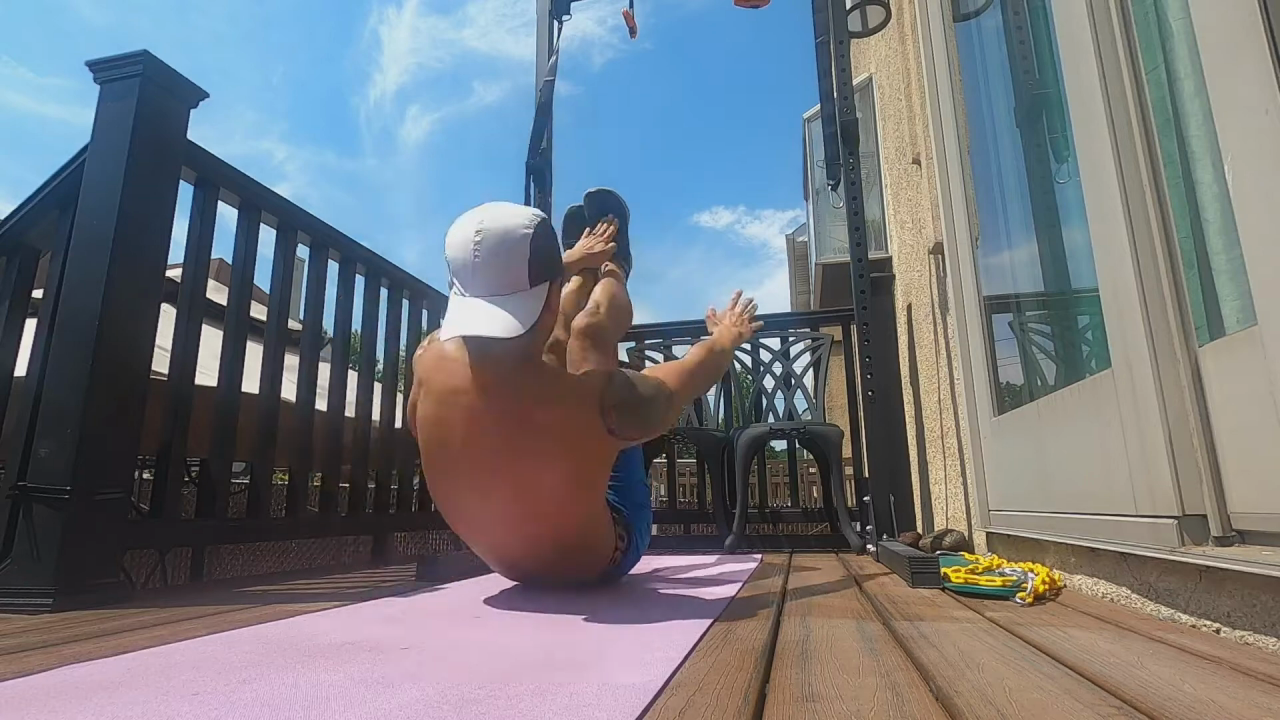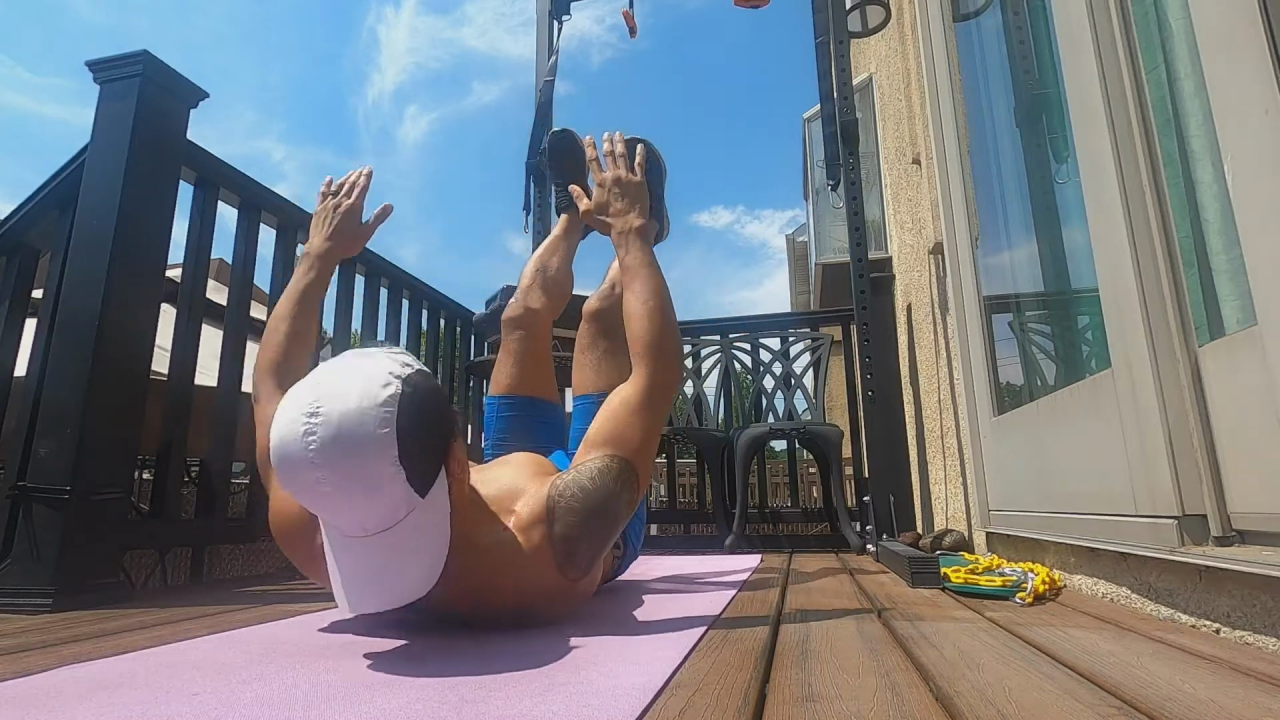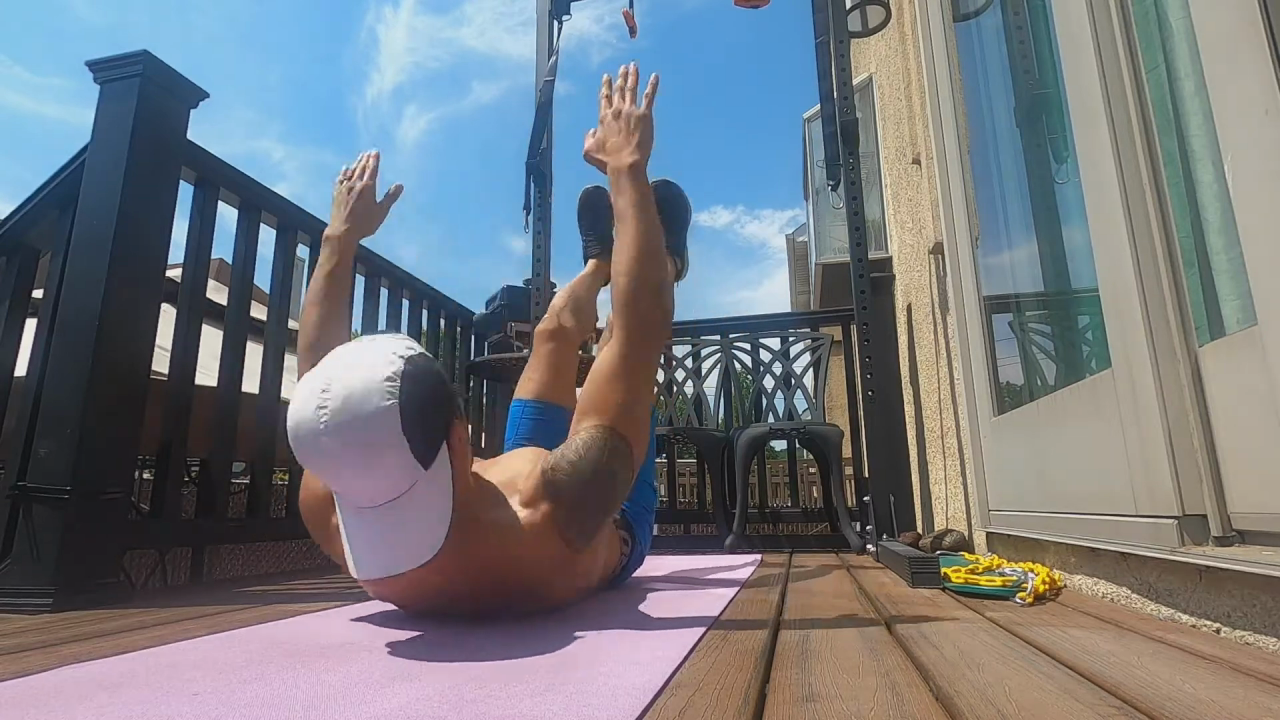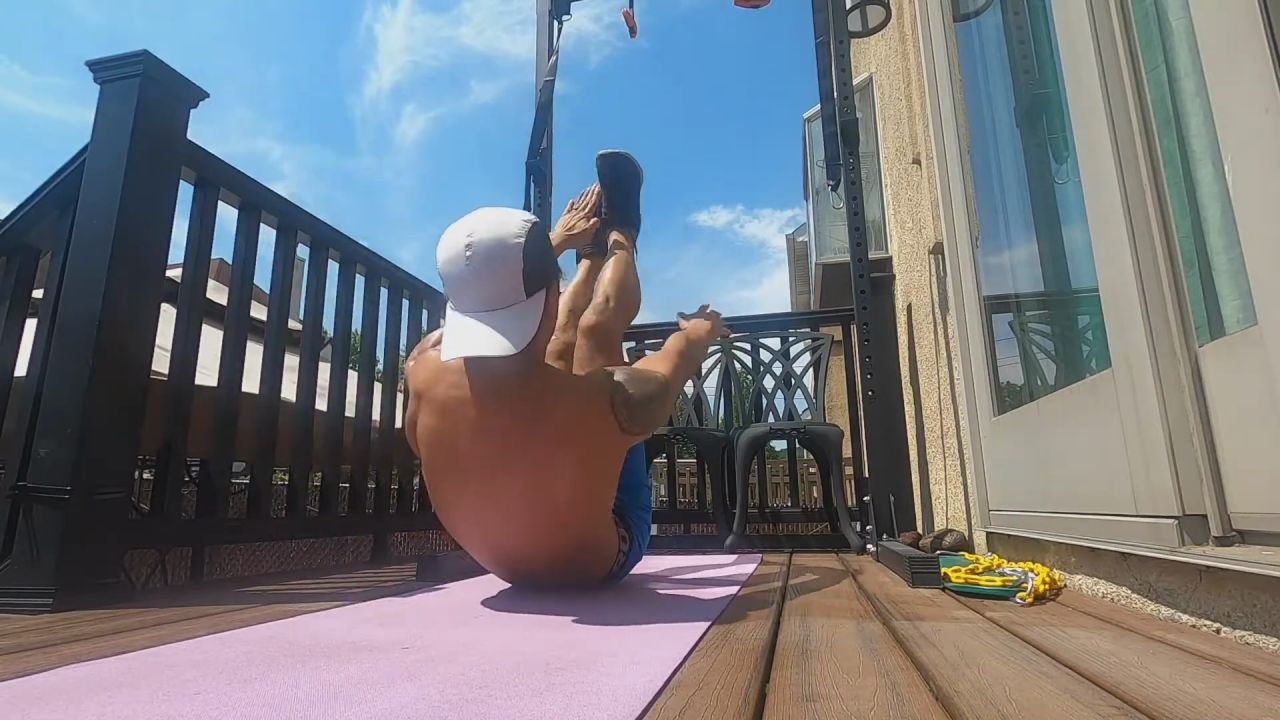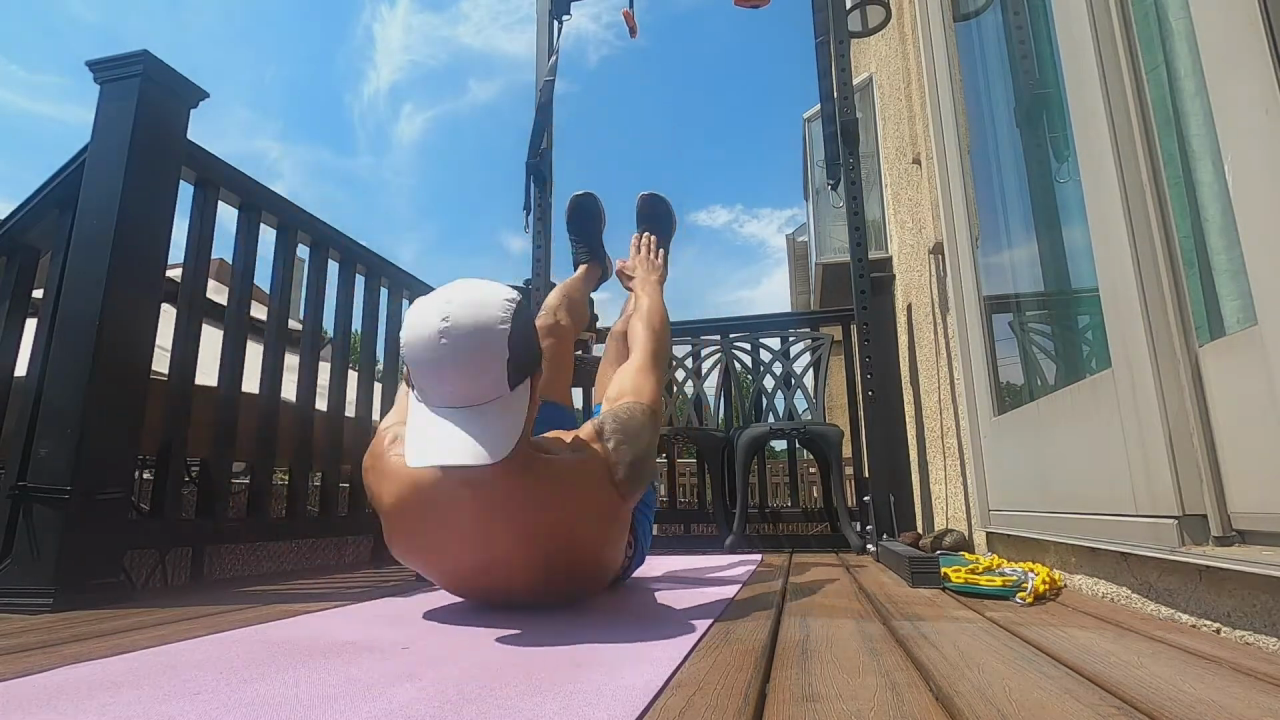
dt=1s
person 1, frame 1
left shoulder: (430, 362)
right shoulder: (596, 396)
left elbow: (494, 290)
right elbow: (696, 372)
left wrist: (569, 264)
right wrist: (728, 335)
right hip: (598, 560)
left knee: (556, 341)
right knee: (590, 328)
left ankle: (587, 279)
right ankle: (612, 273)
person 1, frame 2
left shoulder: (308, 535)
right shoulder: (552, 546)
left elbow: (272, 386)
right elbow: (660, 371)
left wrist: (316, 259)
right wrist: (633, 230)
right hip: (591, 544)
left knee: (524, 317)
right knee: (603, 316)
left ankle: (573, 221)
right ankle: (643, 222)
person 1, frame 3
left shoulder: (332, 522)
right shoulder: (553, 527)
left elbow: (316, 359)
right elbow: (639, 335)
left wrist: (339, 240)
right wrist: (629, 170)
right hip: (612, 540)
left knee: (556, 329)
right knee: (624, 331)
left ankle: (601, 261)
right ankle: (664, 260)
person 1, frame 4
left shoulder: (428, 366)
right shoulder: (607, 399)
left elbow: (486, 292)
right elbow: (677, 354)
left wrist: (552, 243)
right wrist: (702, 332)
right hip: (599, 563)
left knee: (567, 340)
right knee: (594, 328)
left ankle: (595, 256)
right ankle: (618, 241)
person 1, frame 5
left shoulder: (389, 473)
right shoulder: (599, 465)
left elbow: (402, 407)
right elbow: (650, 364)
right wrist: (648, 284)
right hip: (601, 570)
left knee: (553, 326)
right knee: (625, 341)
left ankle: (589, 266)
right ankle: (651, 275)
